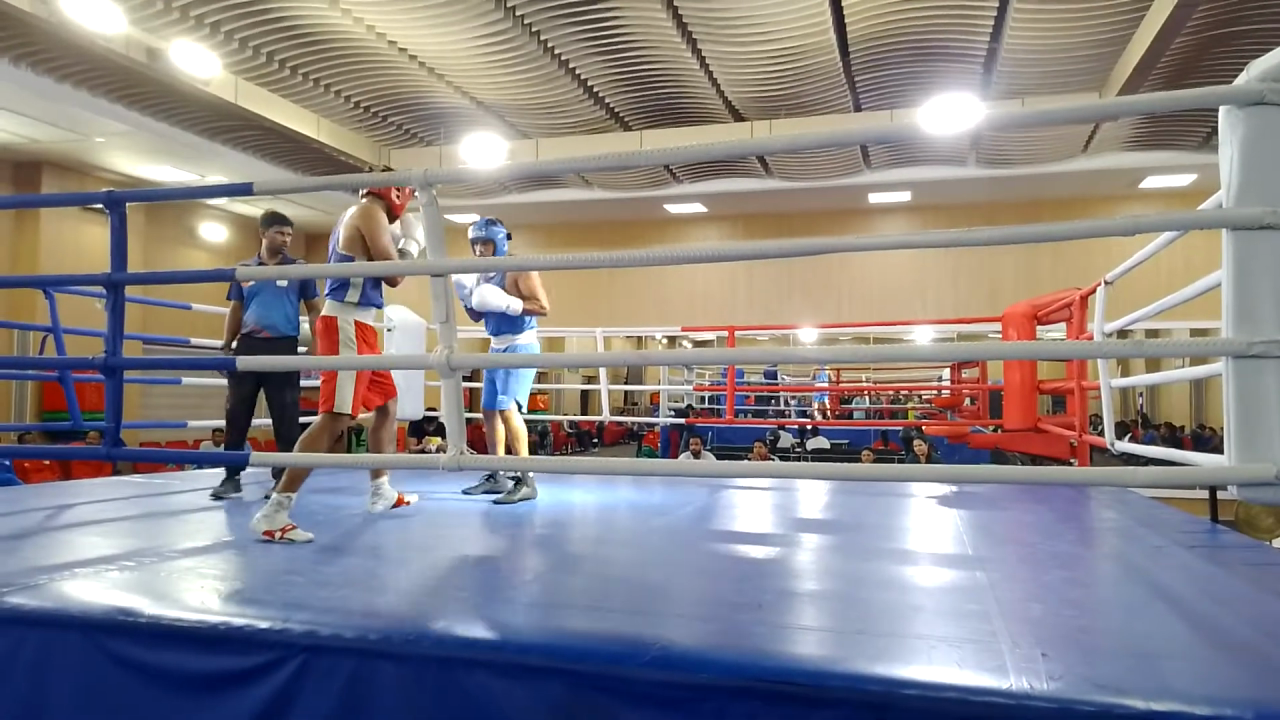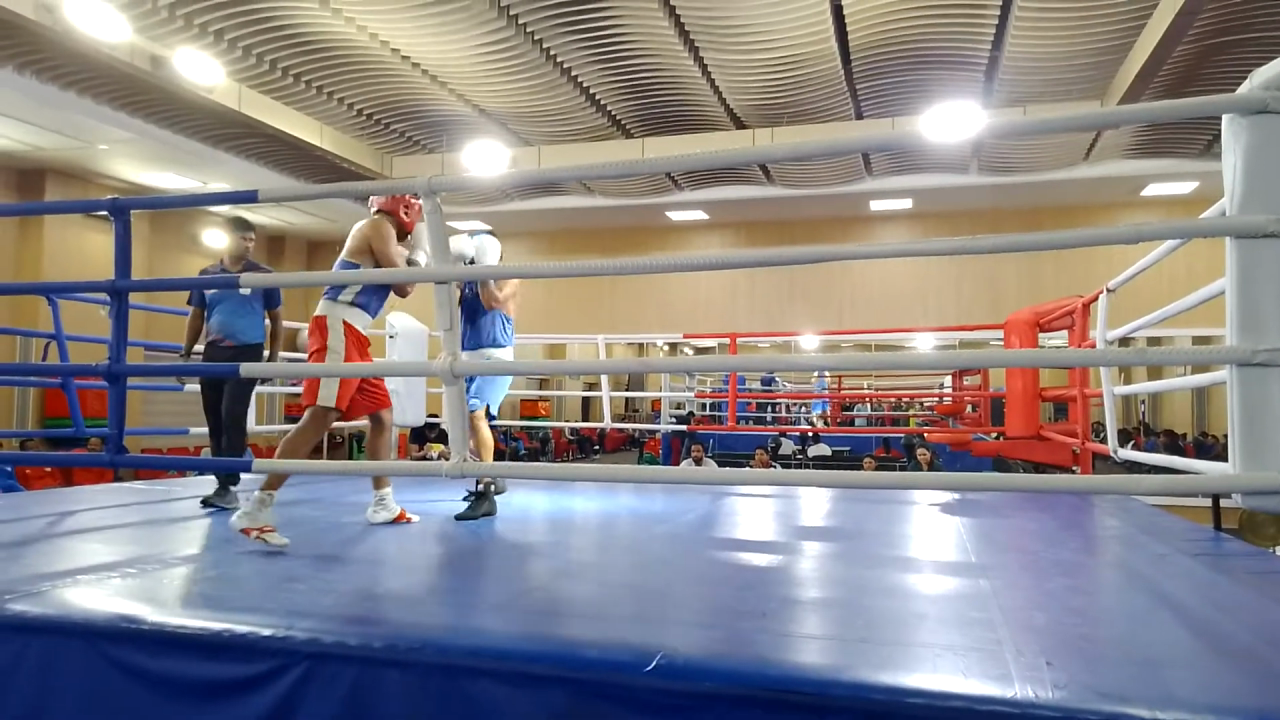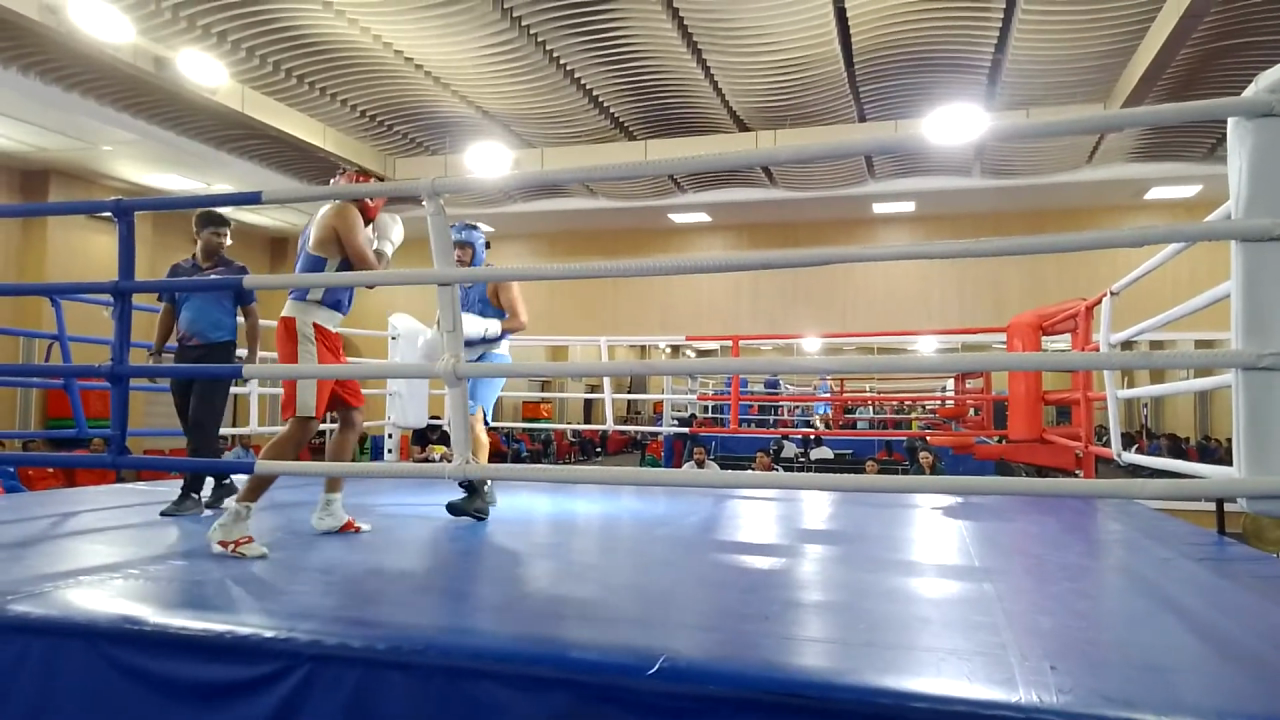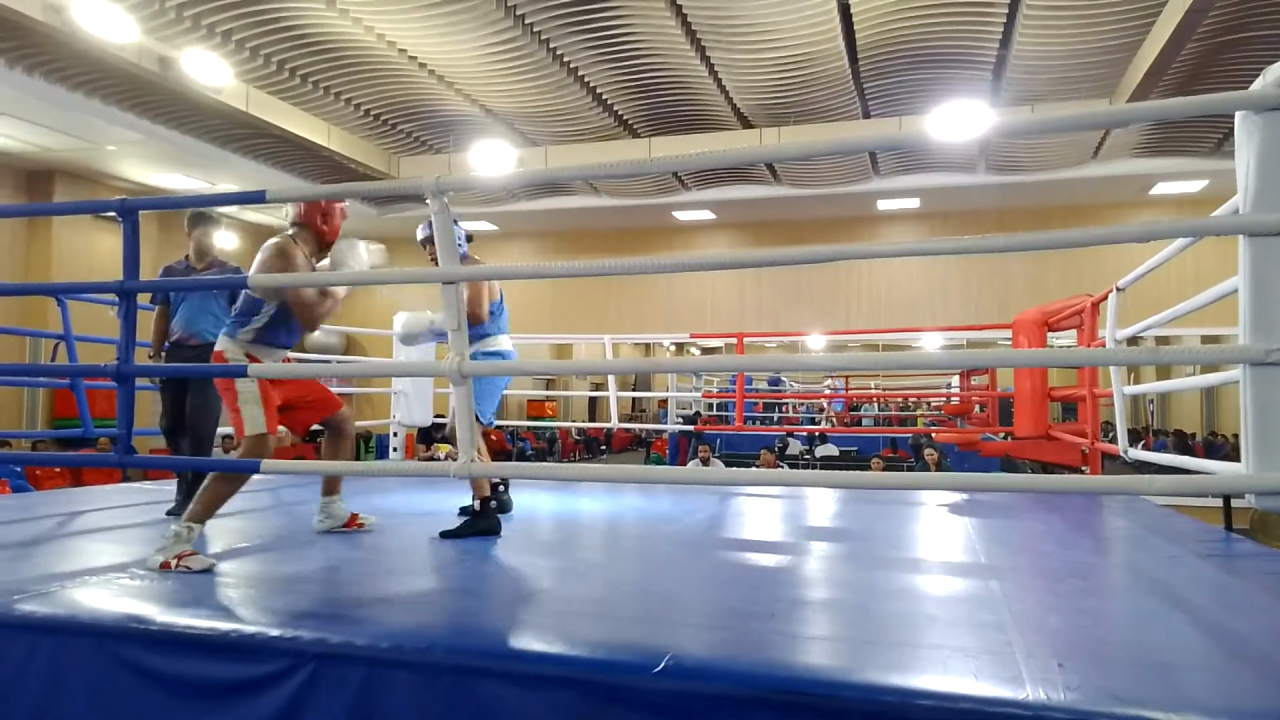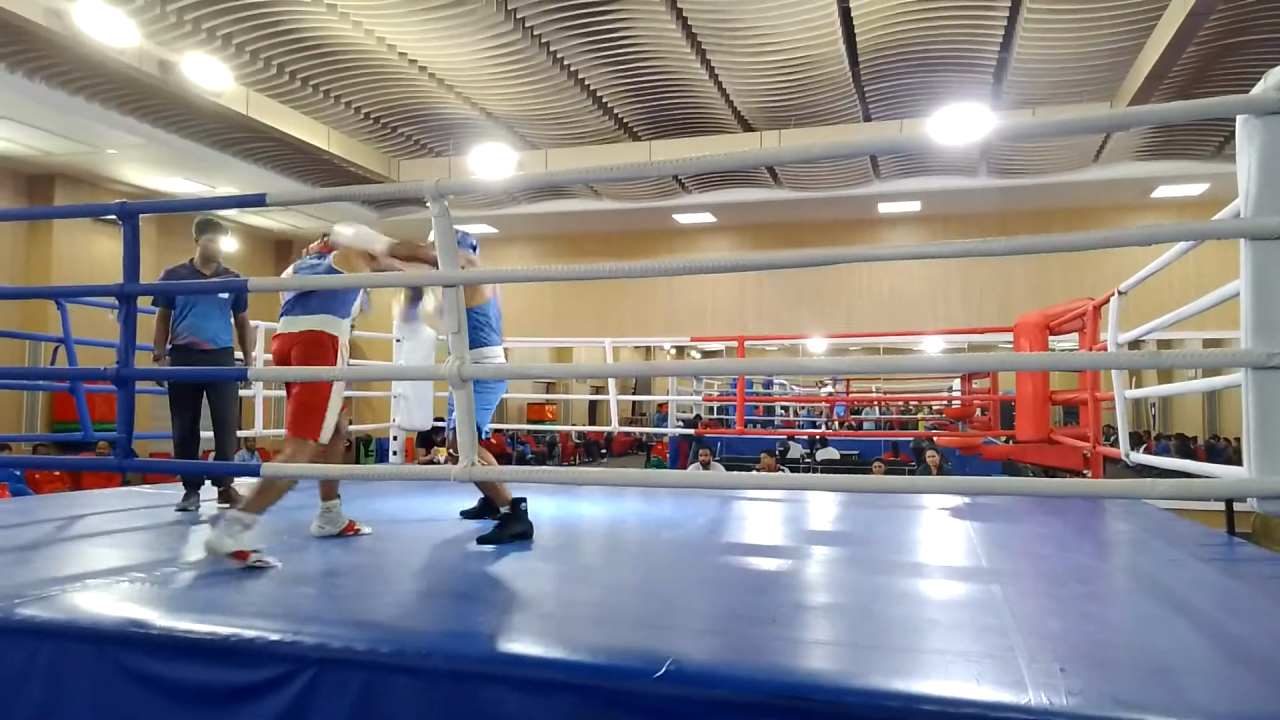
dt=0.5s
person 1, frame 1
left shoulder: (354, 218)
right shoulder: (370, 213)
right elbow: (393, 276)
left wrist: (396, 242)
right wrist: (411, 243)
left hip: (357, 326)
right hip: (347, 325)
left knee: (387, 406)
right knee: (336, 418)
left ankle: (381, 491)
right ankle: (274, 512)
person 1, frame 2
left shoulder: (378, 236)
right shoulder: (379, 226)
right elbow: (403, 287)
left wrist: (410, 253)
right wrist: (420, 254)
left hip: (353, 333)
right hip: (338, 328)
left knee: (382, 415)
right knee: (321, 416)
left ankle: (382, 504)
right ankle: (256, 510)
person 1, frame 3
left shoulder: (327, 220)
right shoulder: (343, 212)
right elbow: (370, 274)
left wrist: (371, 240)
right wrist: (386, 243)
left hip: (321, 332)
right hip: (307, 328)
left knee: (352, 416)
right knee: (302, 426)
left ankle: (330, 510)
right ankle: (232, 522)
person 1, frame 4
left shoulder: (304, 253)
right shoulder: (283, 252)
right elbow: (311, 319)
left hip: (274, 363)
right hip: (241, 359)
left knee: (342, 421)
right knee: (258, 446)
left ankle: (332, 512)
right ankle: (177, 542)
person 1, frame 5
left shoulder: (293, 271)
right shoulder: (351, 255)
left hip: (285, 338)
right hip: (322, 339)
left knee: (335, 427)
right knee: (307, 447)
left ankle: (330, 516)
right ankle: (233, 525)
person 2, frame 1
left shoulder: (519, 269)
right shoulder: (481, 274)
left elbow: (542, 308)
right elbow: (475, 316)
left wrist: (505, 302)
right wrist: (465, 296)
left hip: (520, 346)
right hip: (497, 348)
left knee: (508, 409)
right knee: (490, 411)
left ankle: (526, 481)
right ankle: (496, 477)
person 2, frame 2
left shoulder: (506, 279)
right shoulder: (464, 282)
left elbow: (491, 302)
left wrist: (486, 267)
left hip: (496, 361)
right hip: (469, 364)
left knee: (475, 414)
left ankle: (486, 495)
right ankle: (491, 482)
person 2, frame 3
left shoulder: (498, 280)
left elbow: (519, 322)
left wrist: (483, 327)
left hip: (491, 358)
right hip: (465, 360)
left knee: (472, 416)
right knee: (464, 423)
left ankle: (479, 495)
right ankle: (479, 489)
person 2, frame 4
left shoulder: (473, 267)
left elbow: (477, 314)
left wrist: (433, 321)
left hip: (491, 355)
right hip: (486, 357)
right knee: (469, 429)
left ankle: (485, 512)
right ankle: (498, 493)
person 2, frame 5
left shoulder: (465, 261)
left elbow: (425, 254)
left wrist: (377, 243)
left hip: (482, 366)
right hip: (479, 365)
right knee: (460, 440)
left ankle: (514, 516)
right ankle: (493, 499)
person 3, frame 1
left shoulder: (299, 269)
right shoulder: (243, 270)
left elbow: (313, 310)
right elbow: (235, 311)
right wrist: (226, 347)
left hip: (283, 348)
right hip: (247, 347)
left knee: (285, 418)
right knee: (236, 414)
left ankle: (283, 479)
right ankle: (232, 477)
person 3, frame 2
left shoulder: (263, 275)
right shoulder: (206, 275)
left elbow: (276, 319)
right elbow: (196, 317)
left wrist: (273, 357)
right wrist: (185, 354)
left hip: (247, 354)
right hip: (213, 355)
left knee: (233, 418)
right knee: (216, 424)
left ankle: (232, 484)
right ankle: (225, 484)
person 3, frame 3
left shoulder: (236, 271)
right shoulder: (178, 271)
left elbow: (251, 316)
right elbow: (167, 313)
left wrist: (252, 355)
right wrist: (156, 352)
left hip: (218, 354)
right hip: (184, 355)
left knee: (203, 424)
right knee: (191, 425)
left ankle: (192, 493)
right ankle: (223, 481)
person 3, frame 4
left shoulder: (230, 272)
right shoulder: (170, 272)
right elbow: (161, 316)
right wrist: (155, 354)
left hip: (211, 355)
right hip: (176, 354)
left knee: (200, 425)
right knee: (170, 423)
left ankle: (195, 492)
right ankle: (186, 479)
person 3, frame 5
left shoulder: (233, 279)
right shoulder: (174, 276)
left elbow: (242, 321)
right elbow: (162, 319)
left wrist: (249, 358)
right wrist: (159, 356)
left hip: (222, 359)
right hip: (184, 358)
left knee: (226, 424)
right knee: (185, 428)
left ankle: (224, 485)
right ankle: (191, 489)
